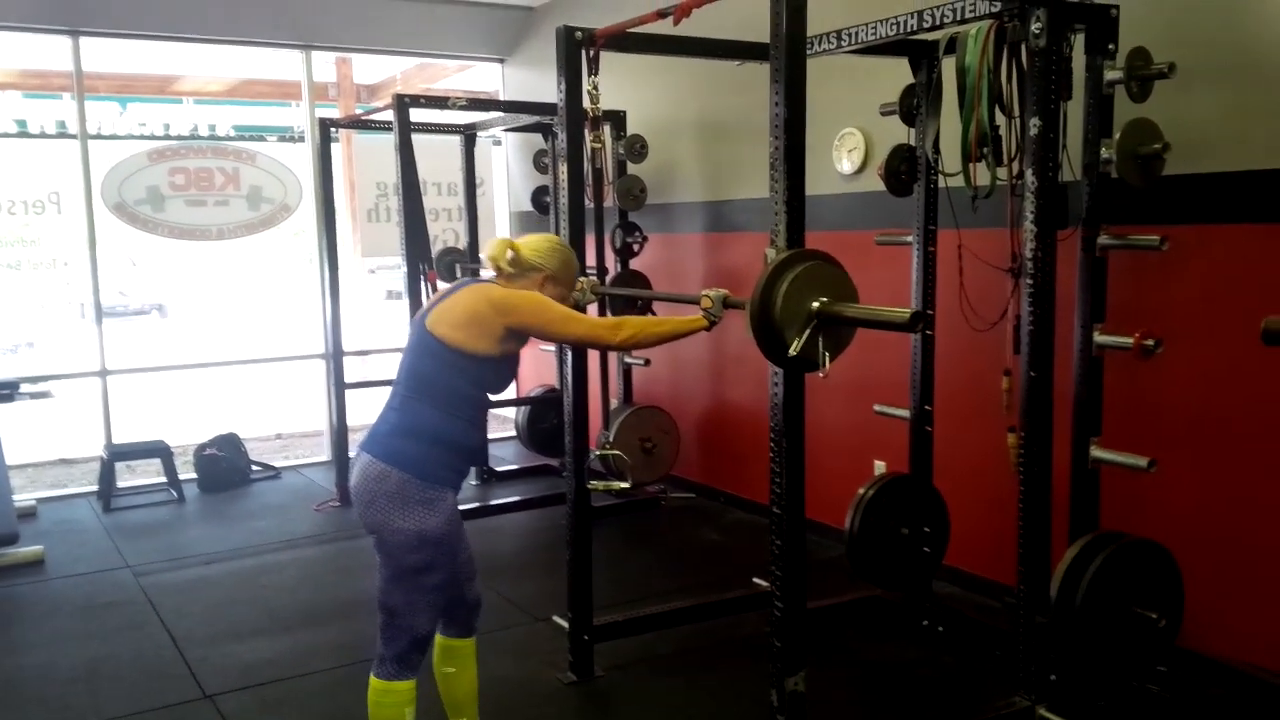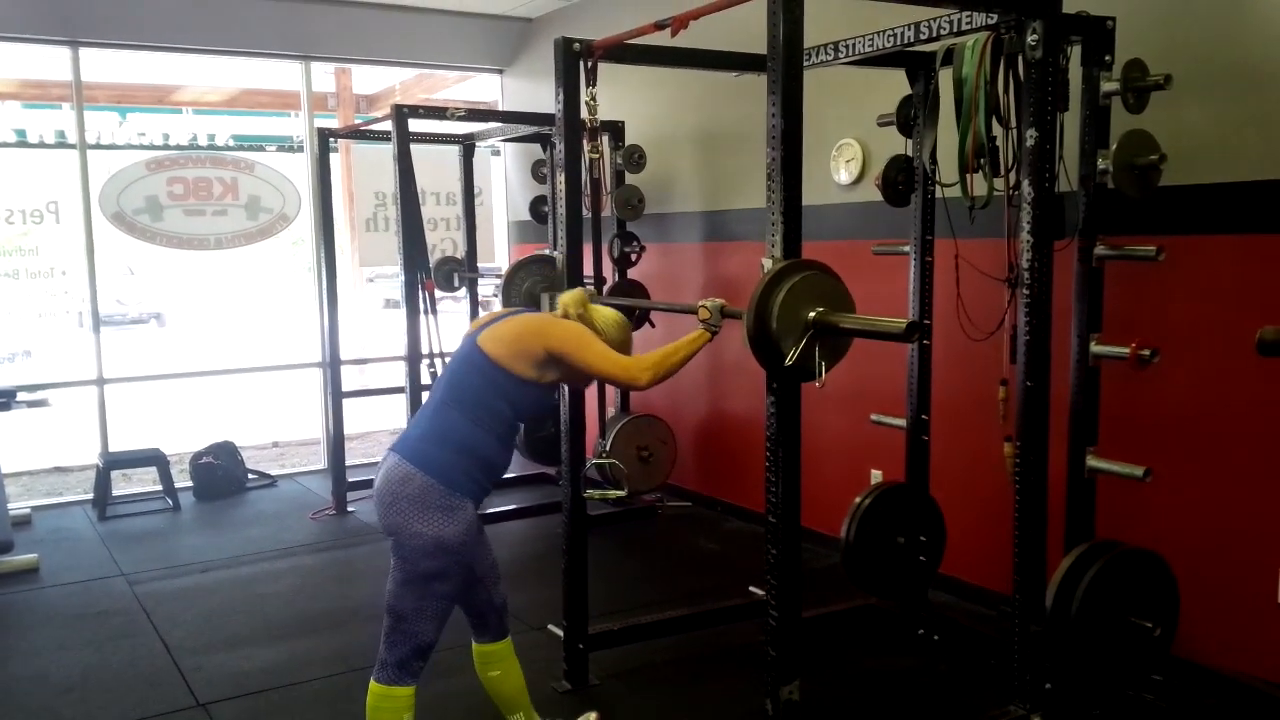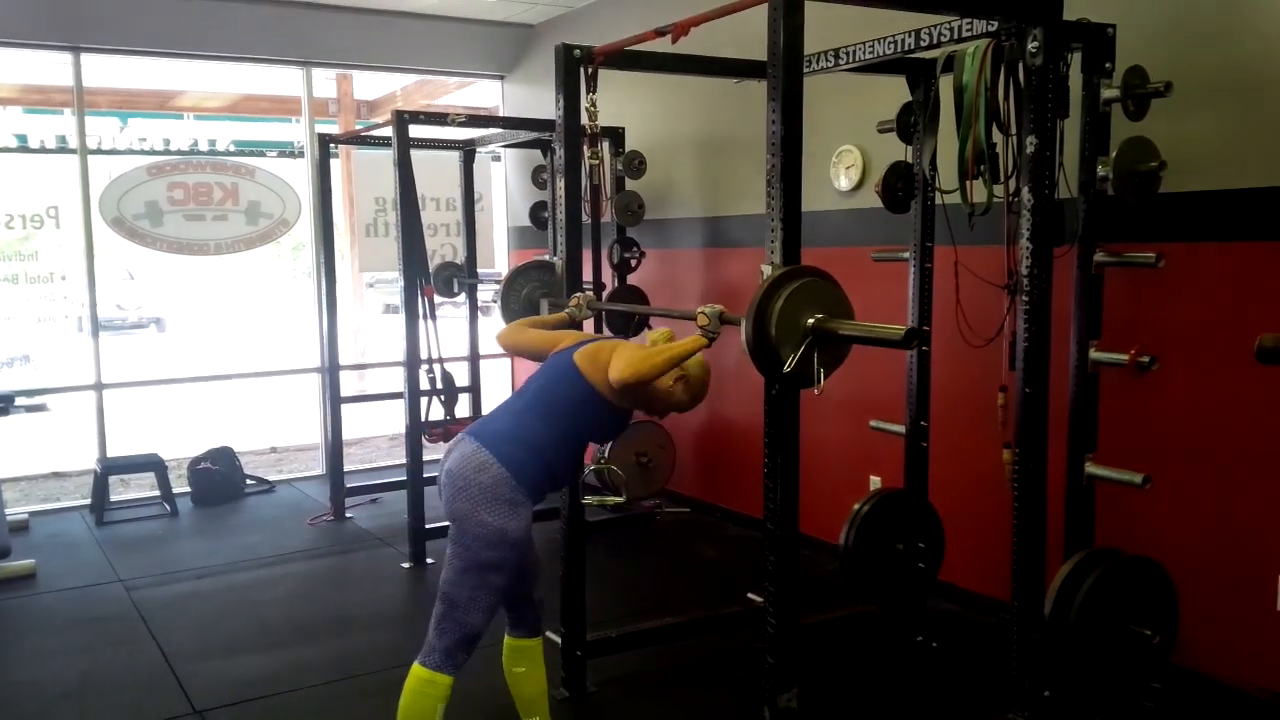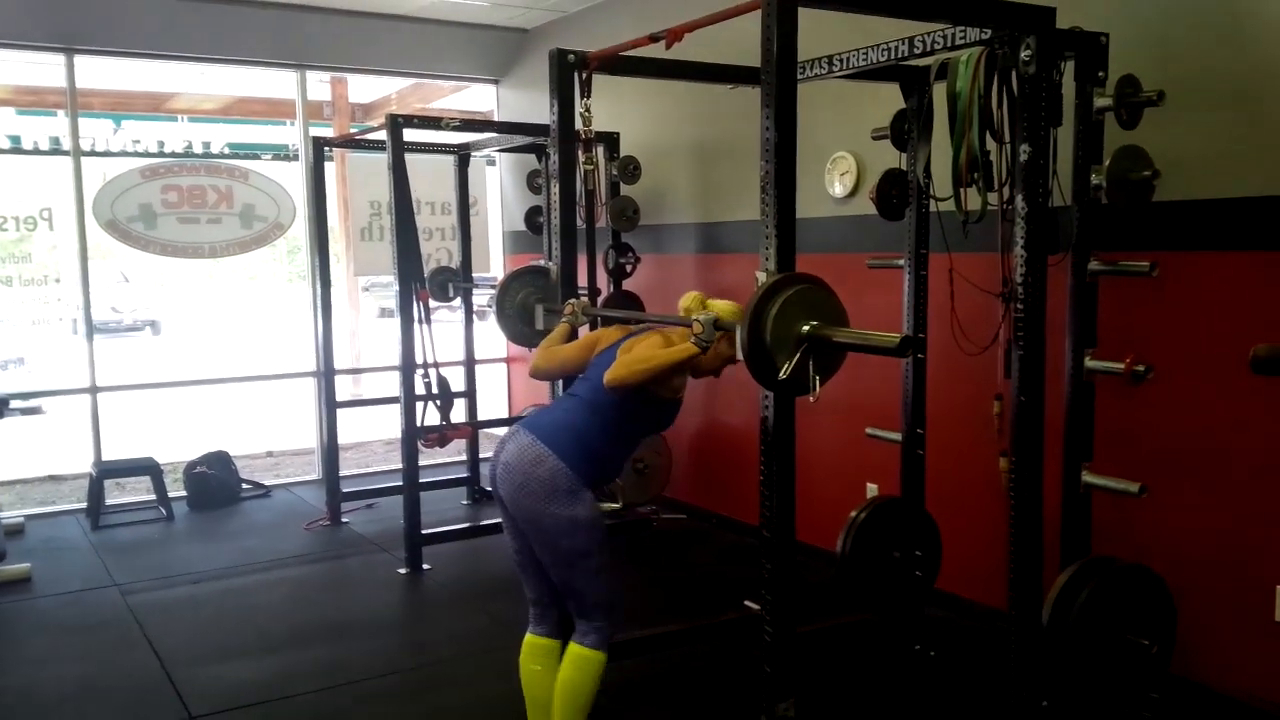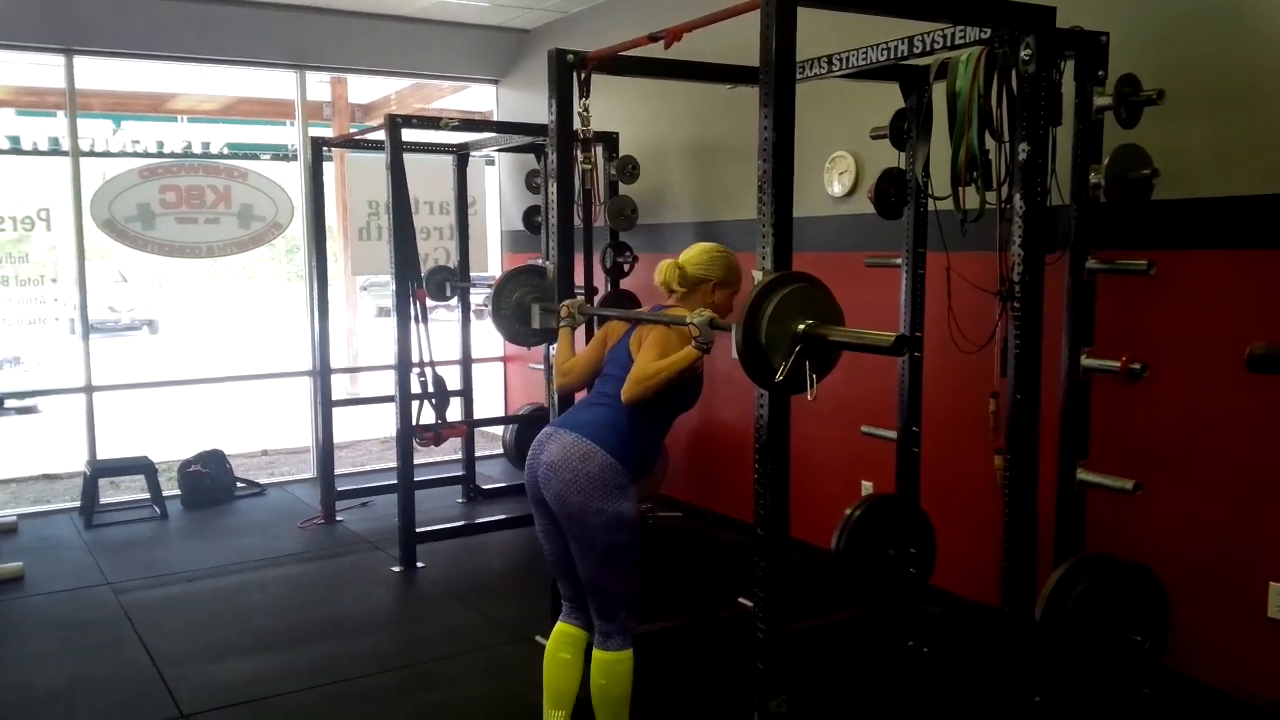
dt=0.4s
person 1, frame 1
left shoulder: (474, 296)
right shoulder: (498, 303)
right elbow: (614, 334)
left wrist: (574, 297)
right wrist: (703, 319)
left hip: (406, 474)
right hip: (408, 486)
left knee: (461, 610)
right knee: (404, 643)
person 1, frame 2
left shoulder: (520, 324)
right shoulder: (555, 332)
right elbow: (641, 374)
left wrist: (570, 306)
right wrist: (704, 330)
left hip: (429, 480)
right hip: (429, 494)
left knee: (490, 617)
right knee: (406, 650)
person 1, frame 3
left shoulder: (593, 342)
right shoulder: (635, 356)
left elbow: (509, 336)
right elbow: (622, 378)
left wrist: (569, 316)
right wrist: (699, 342)
left hip: (474, 463)
right hip: (491, 484)
left knee: (526, 616)
right knee: (452, 642)
person 1, frame 4
left shoulder: (626, 331)
right shoulder: (670, 344)
left elbow: (540, 364)
right elbow: (617, 378)
left wrist: (568, 322)
right wrist: (691, 351)
left hip: (516, 456)
right hip: (550, 477)
left knee: (547, 616)
right knee: (593, 623)
person 1, frame 5
left shoulder: (630, 320)
right shoulder: (678, 329)
left elbow: (564, 380)
right elbow: (634, 391)
left wrist: (568, 325)
right wrist: (697, 349)
left hip: (547, 454)
right hip: (590, 473)
left knee: (578, 608)
right knee: (613, 623)
